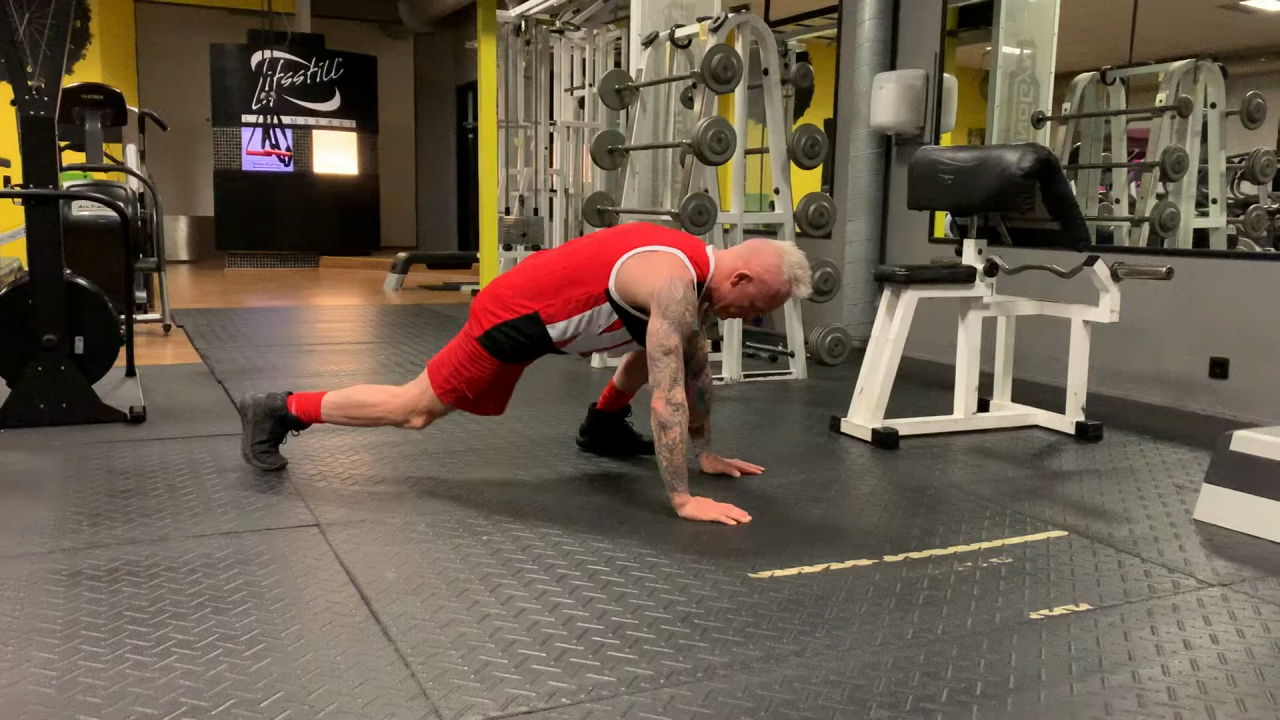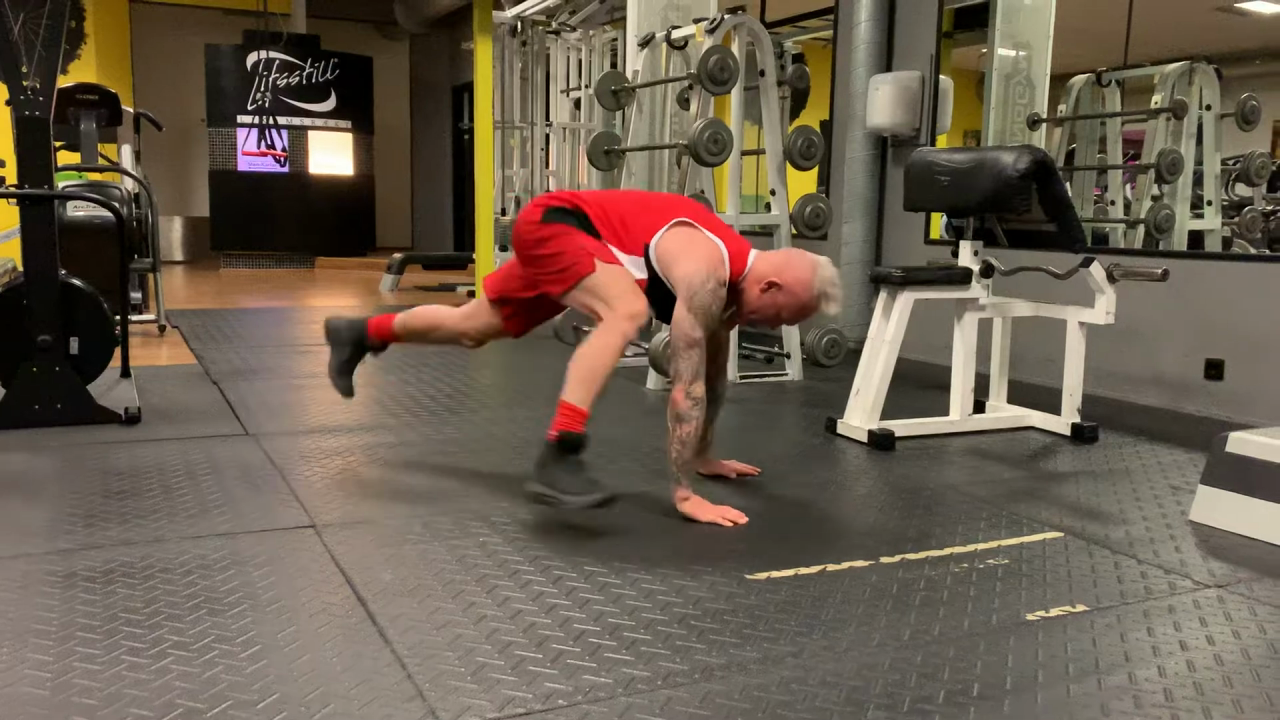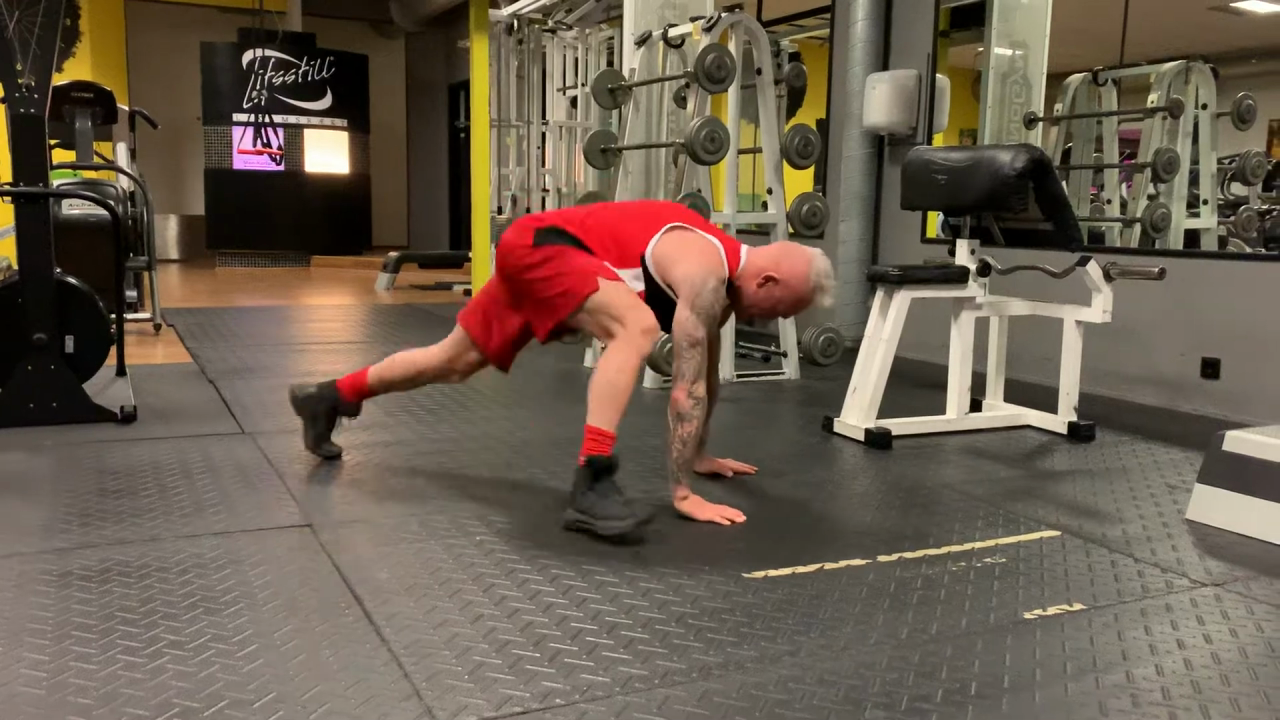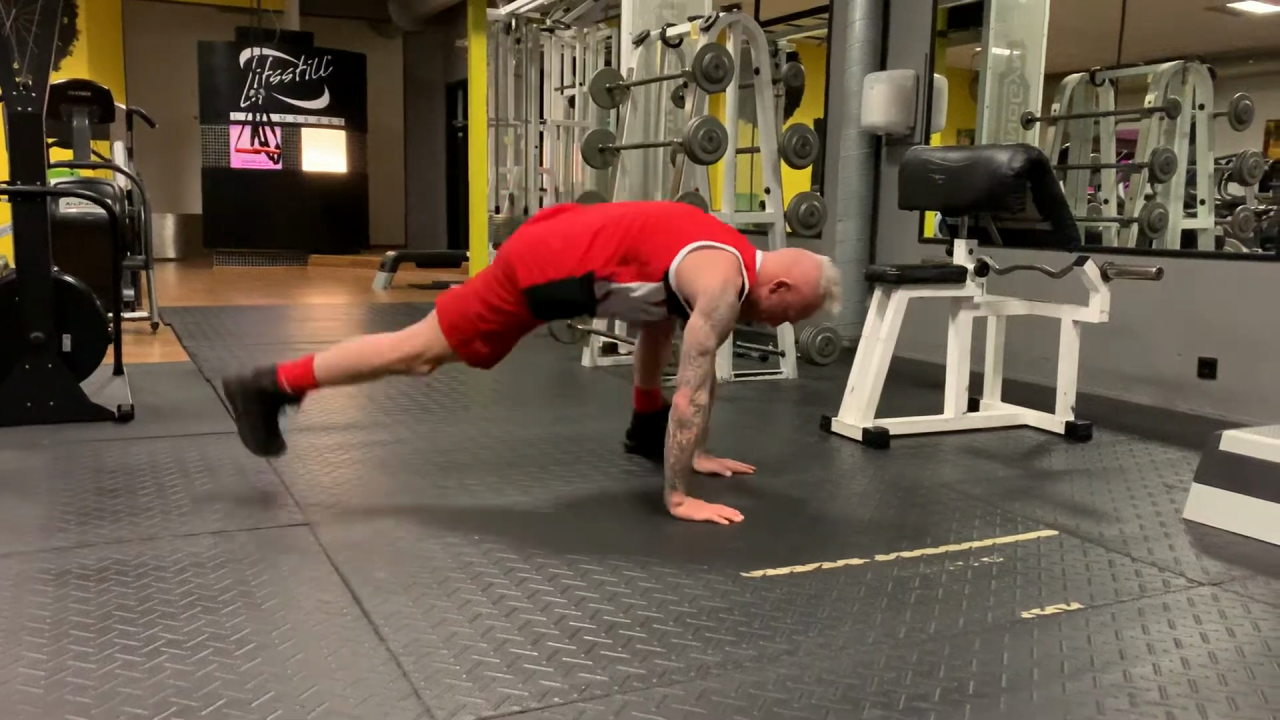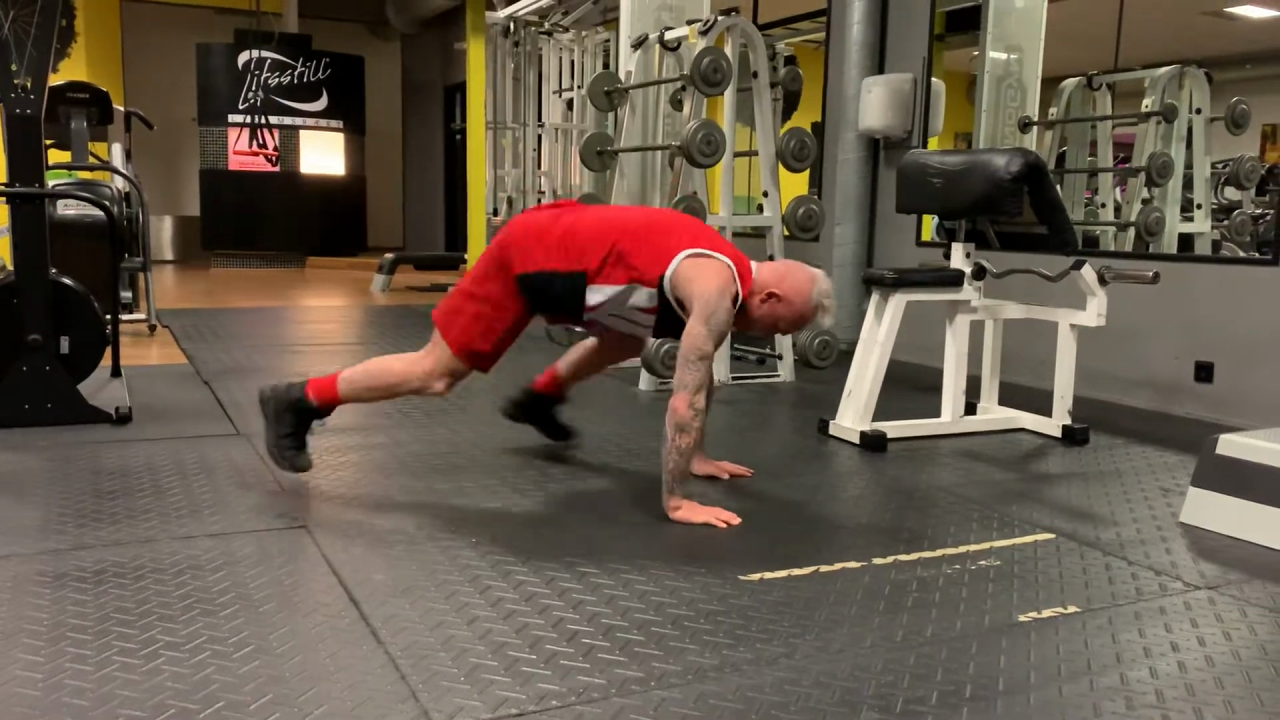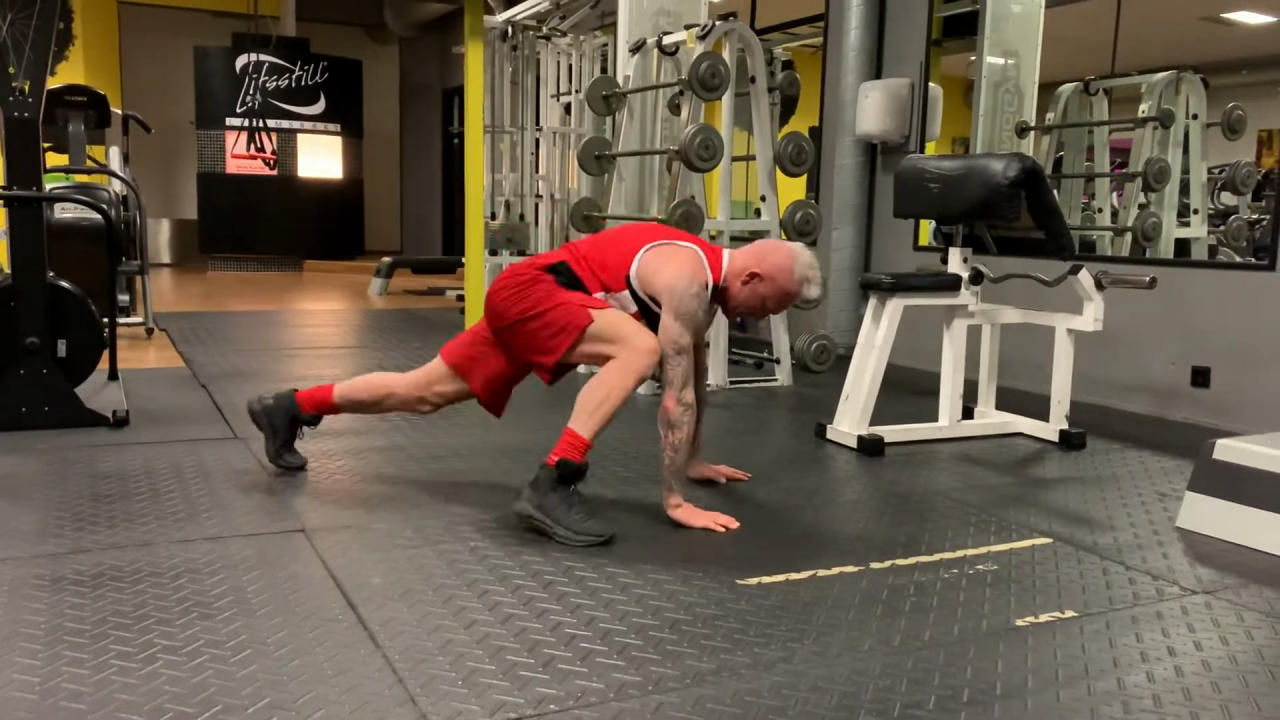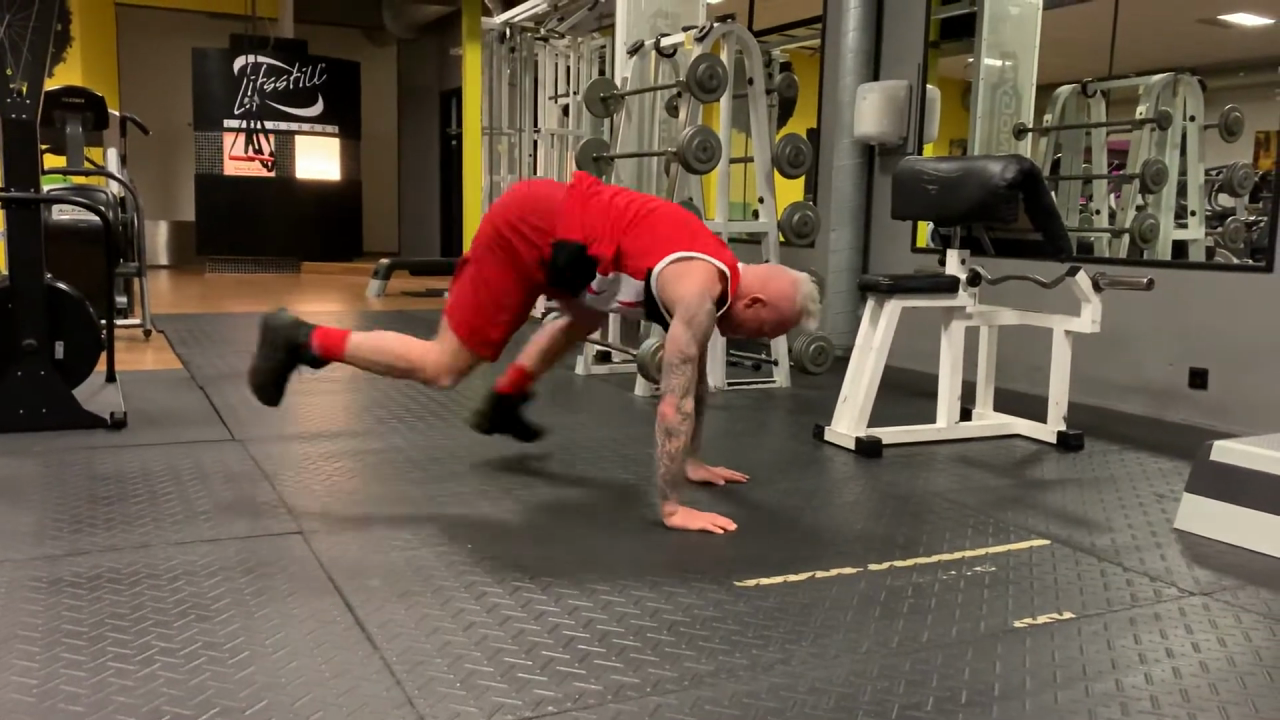
dt=0.4s
person 1, frame 1
left shoulder: (698, 269)
right shoulder: (675, 283)
left elbow: (694, 369)
right elbow: (667, 394)
left wrist: (706, 451)
right wrist: (684, 498)
left hip: (543, 306)
right hip: (514, 315)
left knee: (661, 338)
right knee: (412, 410)
left ankle: (602, 424)
right ankle: (276, 411)
person 1, frame 2
left shoulder: (737, 276)
right shoulder: (708, 269)
left elbow: (713, 371)
right elbow: (687, 387)
left wrist: (703, 457)
right wrist: (686, 493)
left hip: (567, 246)
right hip: (552, 225)
left knee: (472, 330)
right knee: (626, 313)
left ankle: (361, 334)
right ankle: (559, 457)
person 1, frame 3
left shoulder: (722, 271)
right shoulder: (706, 273)
left elbow: (705, 370)
right elbow: (687, 386)
left wrist: (700, 456)
right wrist: (685, 494)
left hip: (546, 254)
right hip: (536, 245)
left knee: (450, 362)
right knee: (637, 330)
left ankle: (329, 397)
right ankle: (591, 483)
person 1, frame 4
left shoulder: (728, 261)
right shoulder: (723, 284)
left elbow: (696, 370)
right elbow: (691, 393)
left wrist: (698, 453)
right wrist: (679, 496)
left hip: (563, 234)
right hip: (543, 264)
left knee: (659, 313)
right knee: (418, 354)
left ankle: (645, 432)
right ankle: (273, 386)
person 1, frame 5
left shoulder: (716, 274)
right shoulder: (717, 289)
left elbow: (696, 370)
right elbow: (689, 394)
left wrist: (694, 455)
right wrist: (677, 500)
left hip: (555, 234)
right hip: (533, 256)
left knee: (628, 338)
right knee: (435, 372)
left ankle: (536, 399)
right ankle: (297, 401)
person 1, frame 6
left shoulder: (708, 279)
right shoulder: (686, 280)
left elbow: (695, 377)
right elbow: (676, 394)
left wrist: (695, 462)
right wrist: (676, 500)
left hip: (539, 303)
right hip: (523, 296)
left knee: (424, 393)
right knee: (639, 350)
left ankle: (289, 408)
right ankle: (554, 482)
person 1, frame 7
left shoulder: (702, 277)
right shoulder: (703, 289)
left elbow: (690, 375)
right elbow: (677, 398)
left wrist: (692, 461)
right wrist: (671, 507)
left hip: (551, 209)
right hip: (530, 230)
left knee: (585, 317)
right knee: (443, 366)
left ankle: (502, 404)
right ankle: (300, 340)
